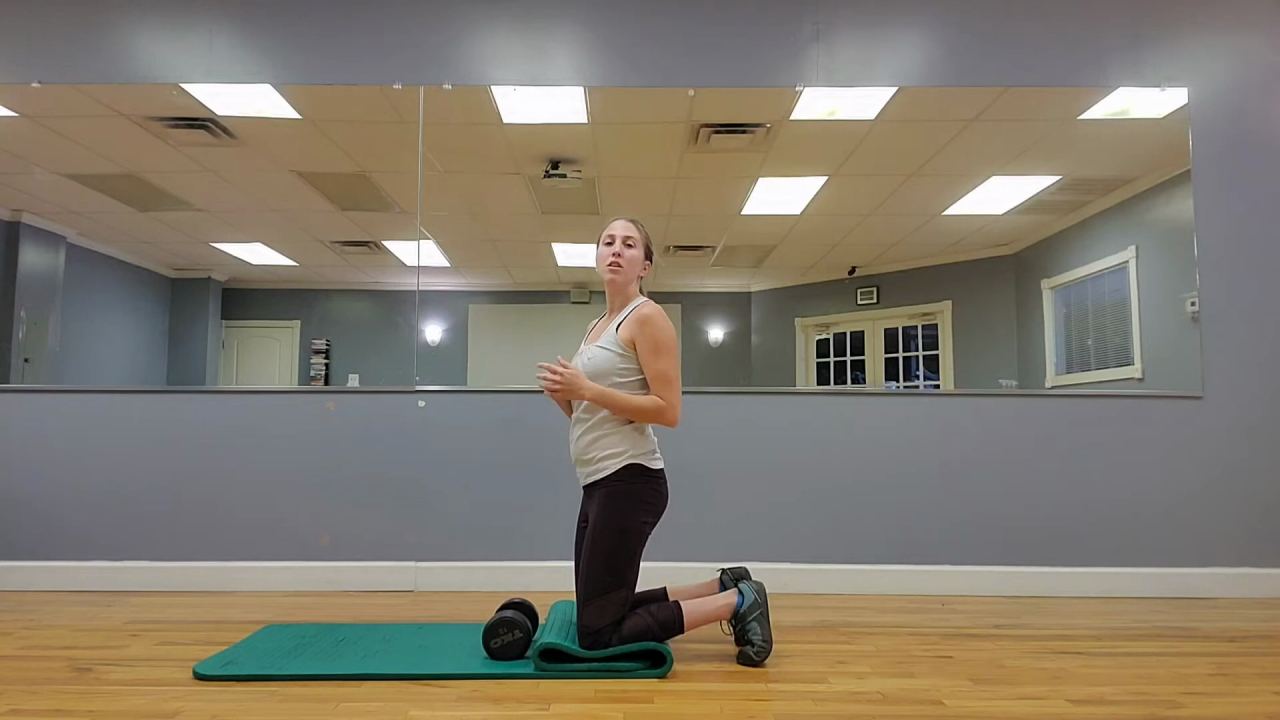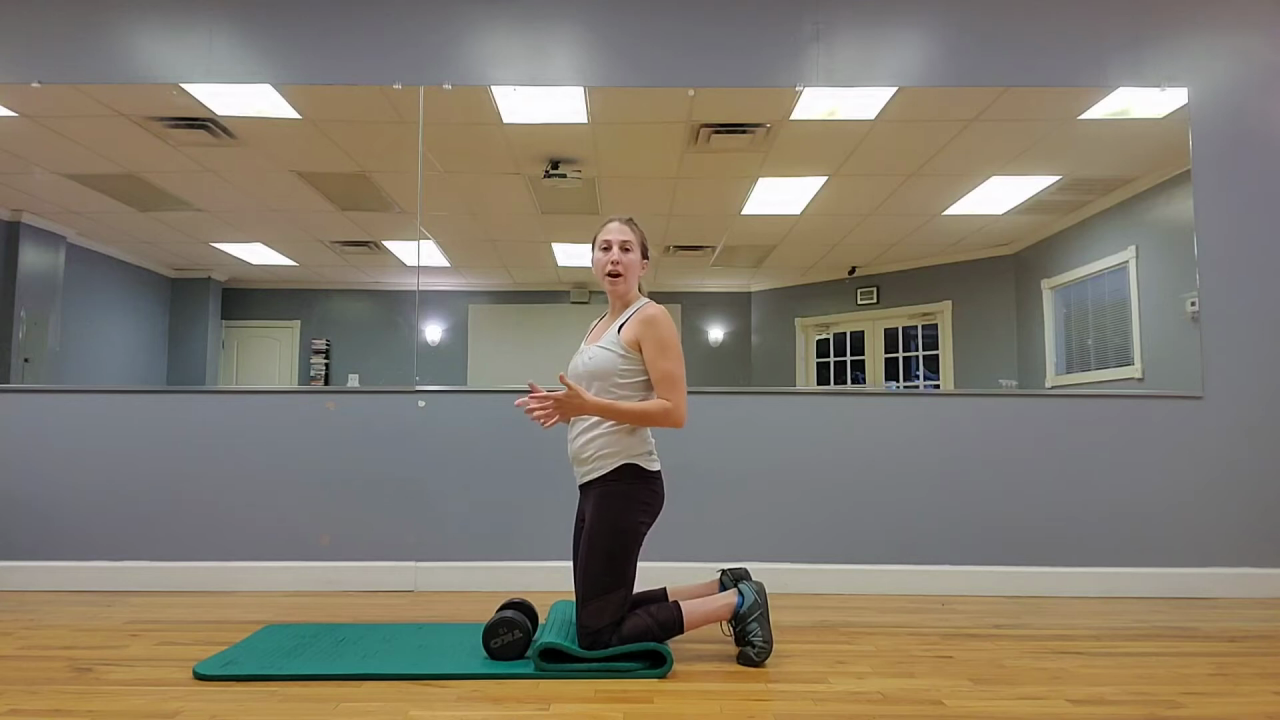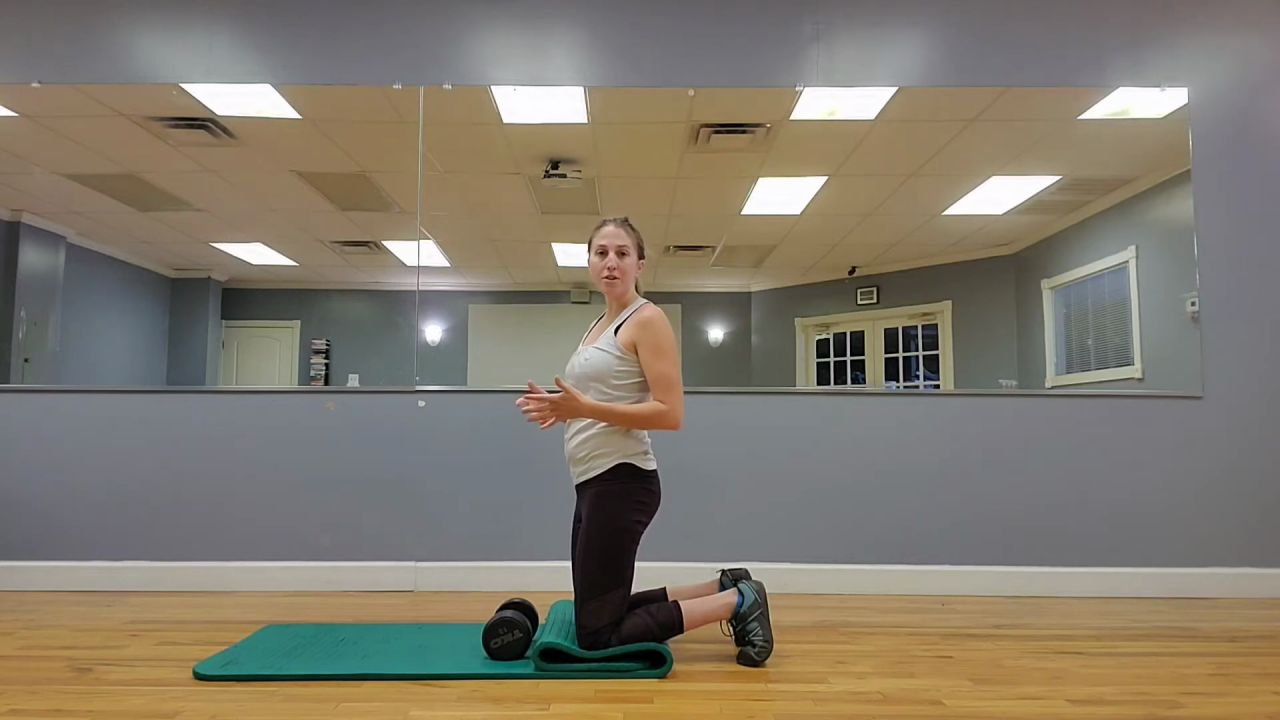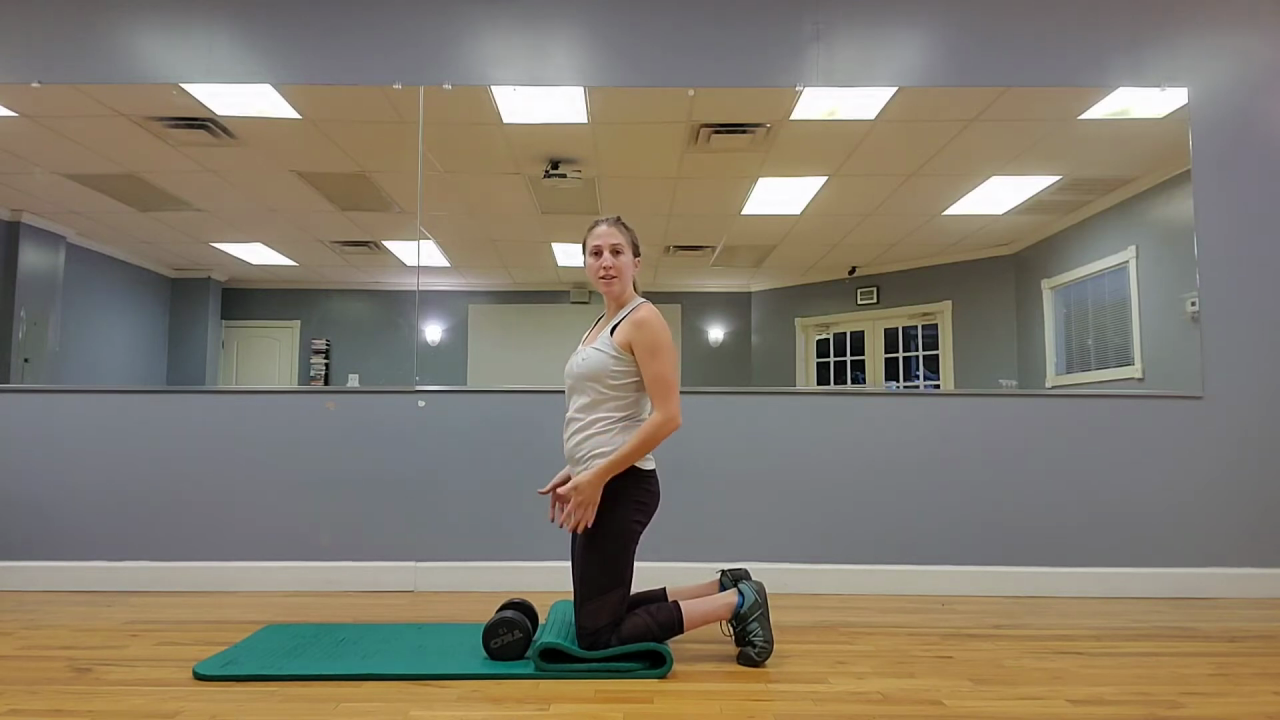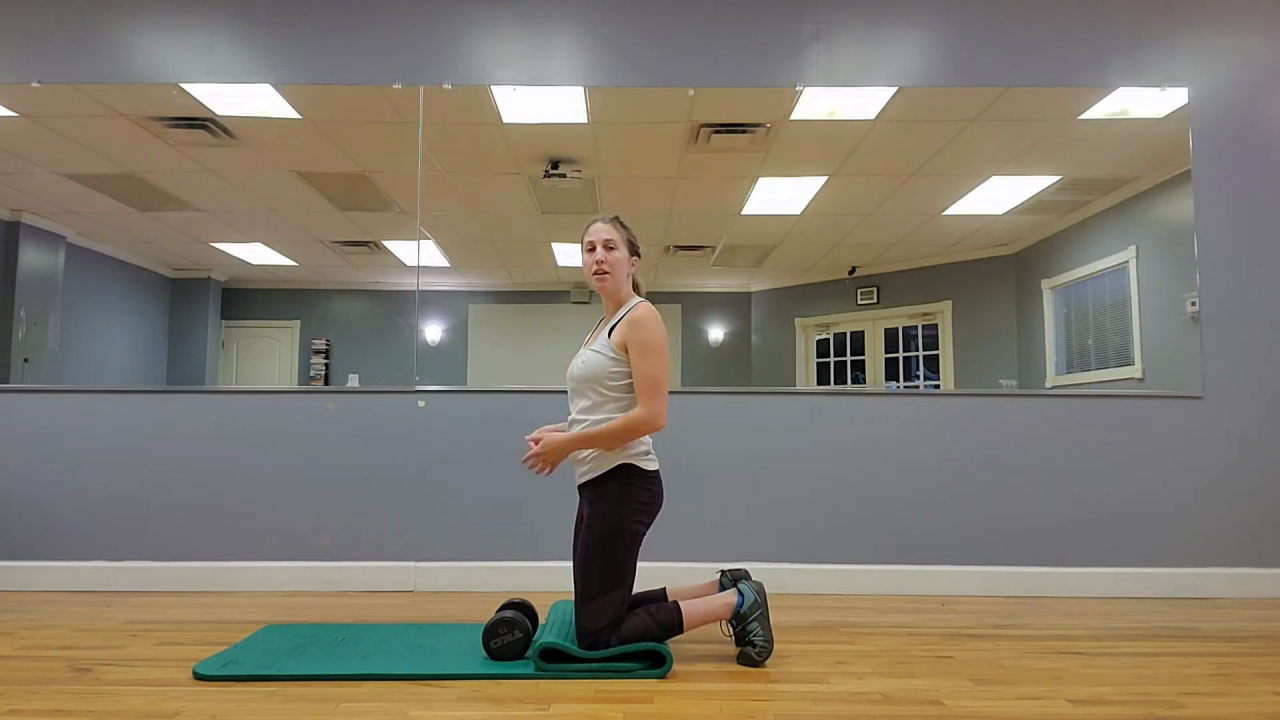
dt=0.7s
person 1, frame 1
left shoulder: (647, 317)
right shoulder: (597, 325)
left elbow: (667, 410)
left wrist: (587, 388)
right wrist: (565, 395)
left hip: (628, 484)
right hip: (601, 485)
left knee: (600, 633)
right knee: (601, 617)
left ankle: (737, 602)
right ankle: (724, 587)
person 1, frame 2
left shoulder: (650, 318)
right shoulder: (599, 326)
left elbow: (673, 411)
left wrist: (591, 405)
right wrist: (563, 407)
left hip: (625, 483)
right hip: (598, 485)
left knee: (598, 634)
right knee: (601, 616)
left ankle: (736, 602)
right ankle: (723, 588)
person 1, frame 3
left shoulder: (647, 320)
right shoulder: (597, 326)
left elbow: (669, 413)
left wrist: (587, 408)
right wrist: (562, 410)
left hip: (621, 484)
right hip: (595, 484)
left knee: (597, 634)
right knee: (601, 615)
left ankle: (738, 602)
right ankle: (723, 588)
person 1, frame 4
left shoulder: (644, 320)
right shoulder: (600, 326)
left elbow: (667, 417)
left wrist: (598, 475)
right wrist: (576, 473)
left hip: (620, 487)
right hip: (598, 485)
left knee: (597, 635)
right knee: (602, 615)
left ankle: (737, 602)
right ankle: (724, 588)
person 1, frame 5
left shoulder: (640, 318)
right shoulder: (603, 325)
left elbow: (650, 417)
left wrist: (568, 443)
right wrist: (560, 435)
left hip: (623, 484)
right hip: (600, 485)
left knee: (597, 634)
right knee: (602, 616)
left ankle: (736, 602)
right ankle: (724, 589)
